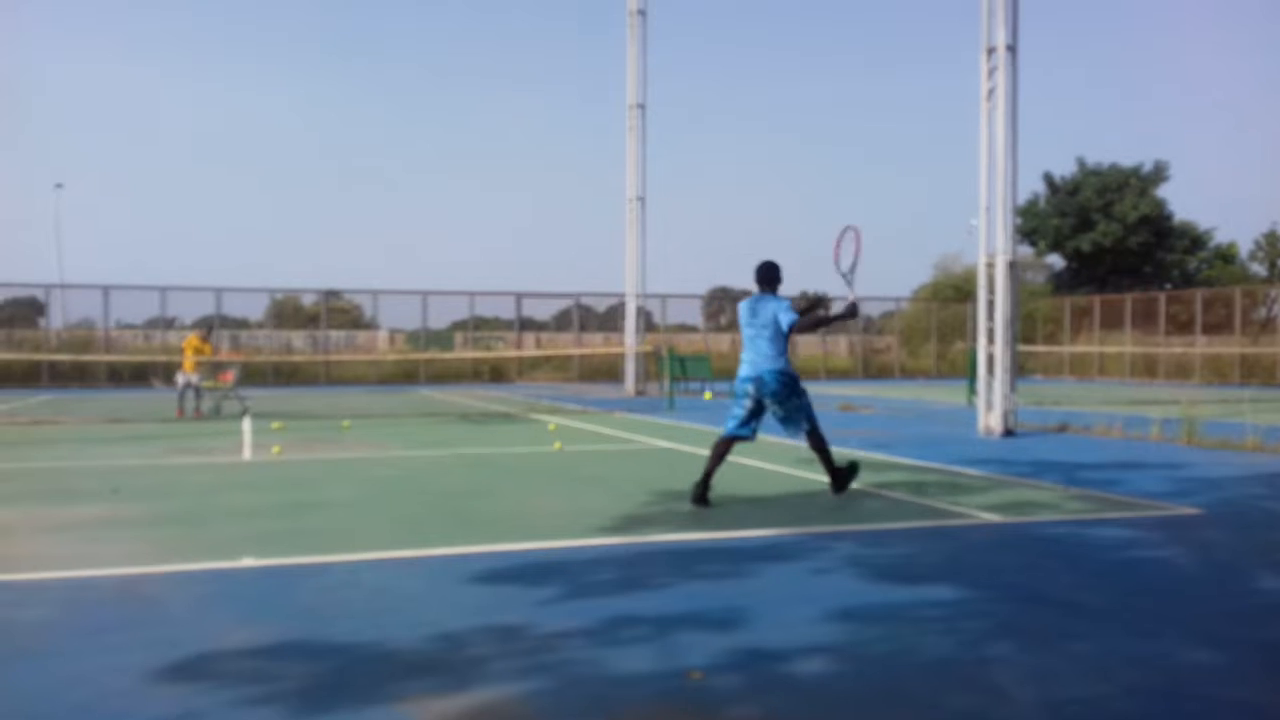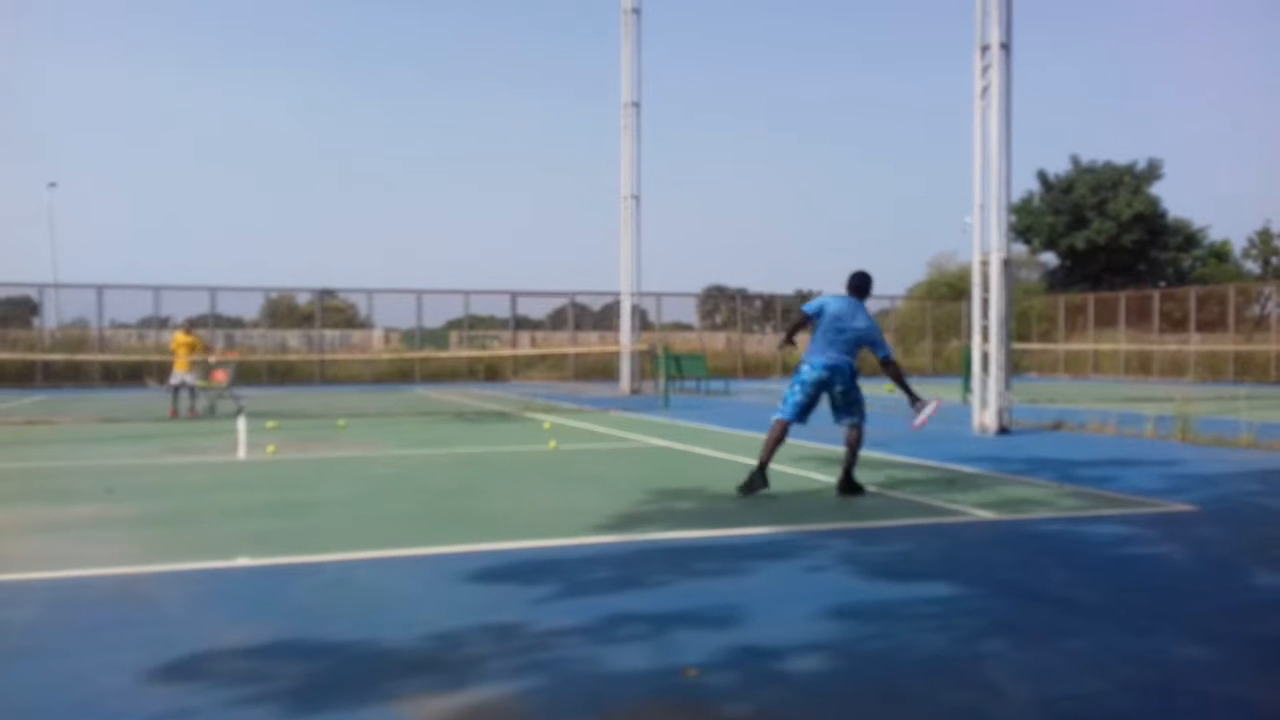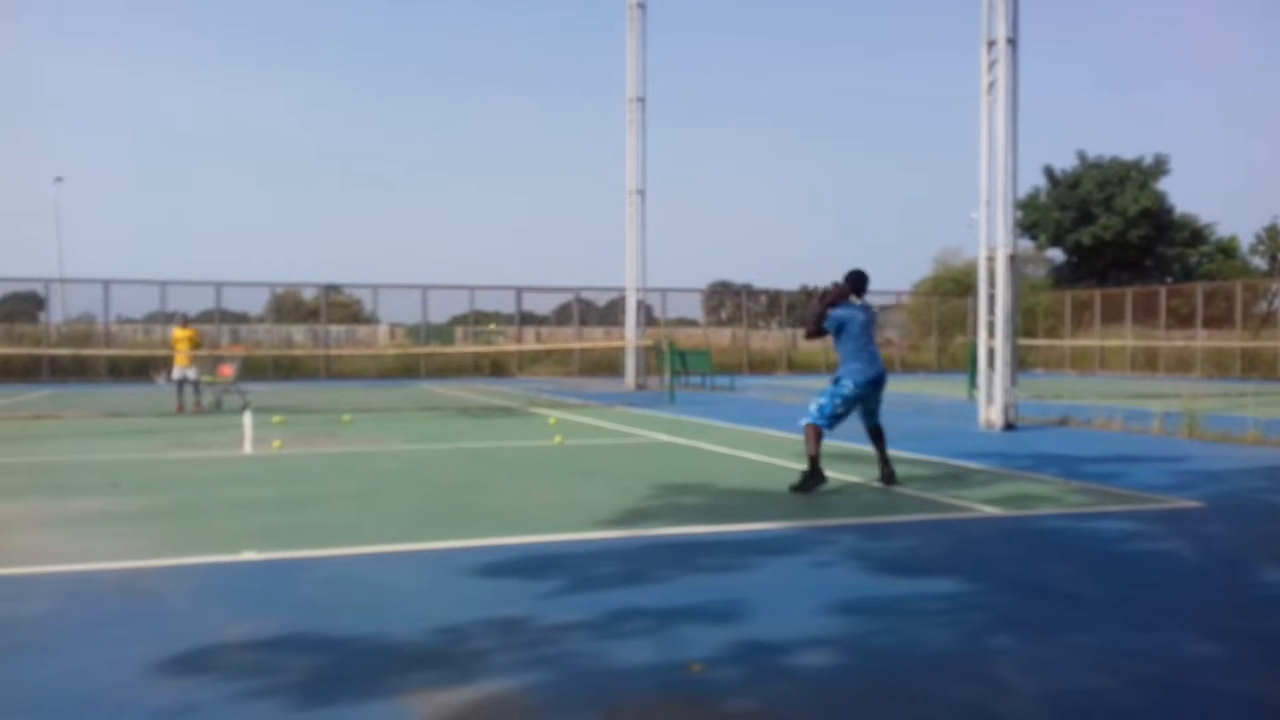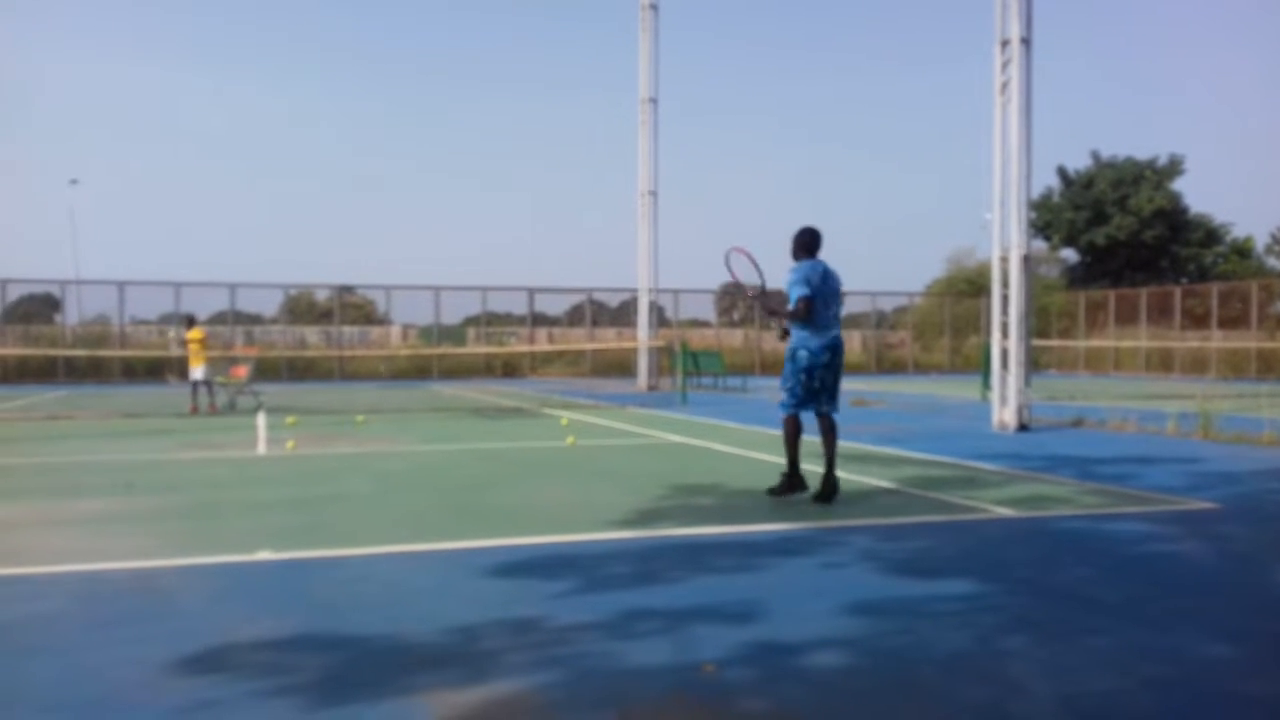
dt=0.5s
person 1, frame 1
left shoulder: (743, 306)
right shoulder: (780, 304)
right elbow: (800, 326)
left wrist: (809, 308)
right wrist: (841, 315)
left hip: (747, 377)
right hip: (777, 377)
left knee: (731, 433)
right knee: (809, 427)
left ankle: (703, 483)
right ankle: (837, 476)
person 1, frame 2
left shoulder: (826, 300)
right shoulder: (869, 324)
left elbow: (799, 322)
right elbow: (889, 366)
left wrist: (788, 337)
right wrist: (911, 396)
left hip: (812, 365)
right hip: (842, 370)
left knee: (783, 418)
right knee: (853, 423)
left ankle: (761, 471)
right ankle: (846, 478)
person 1, frame 3
left shoulder: (843, 312)
right shoulder: (867, 311)
left elbow: (811, 333)
right elbow: (831, 321)
left wrist: (823, 306)
right wrist: (828, 305)
left hip: (853, 380)
right hip: (876, 377)
left knee: (812, 421)
right knee: (871, 421)
left ankle: (814, 471)
right ankle: (886, 468)
person 1, frame 4
left shoulder: (800, 273)
right shoulder: (832, 275)
left elbow: (804, 311)
left wrist: (780, 313)
left hip: (807, 349)
right hip: (833, 345)
left knee: (792, 411)
right knee: (824, 413)
left ankle: (792, 475)
right ankle: (829, 478)
